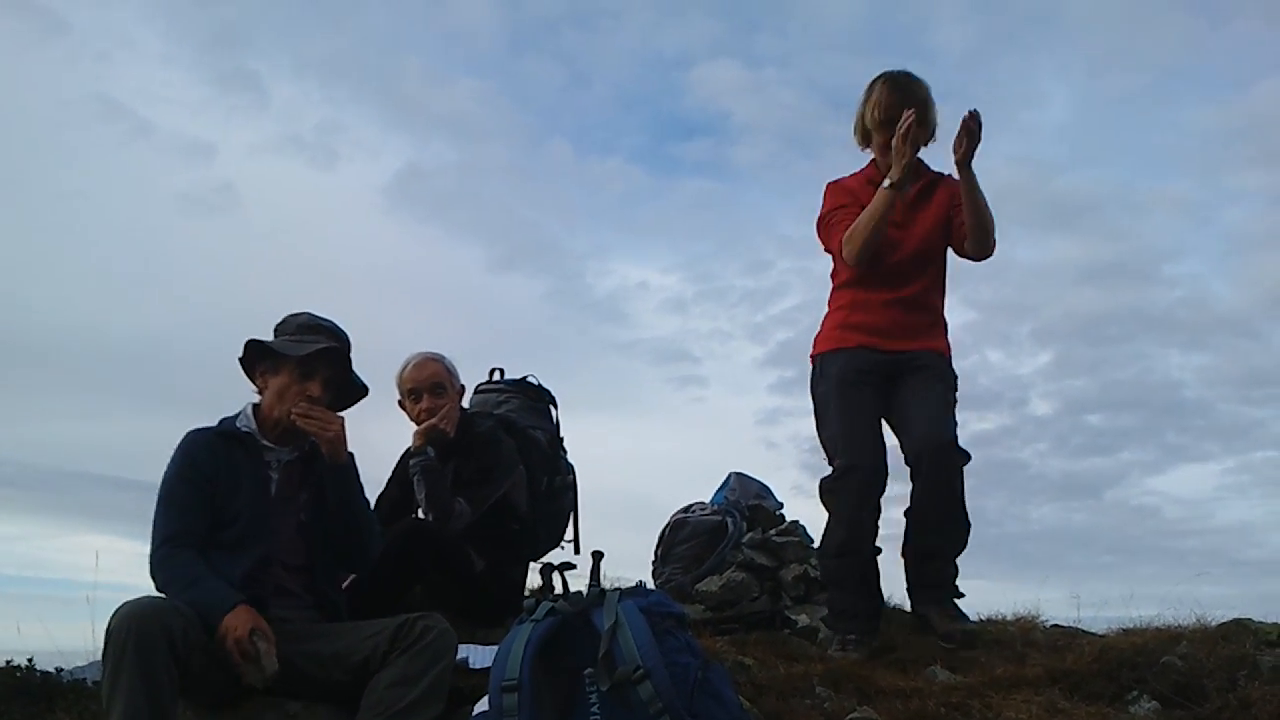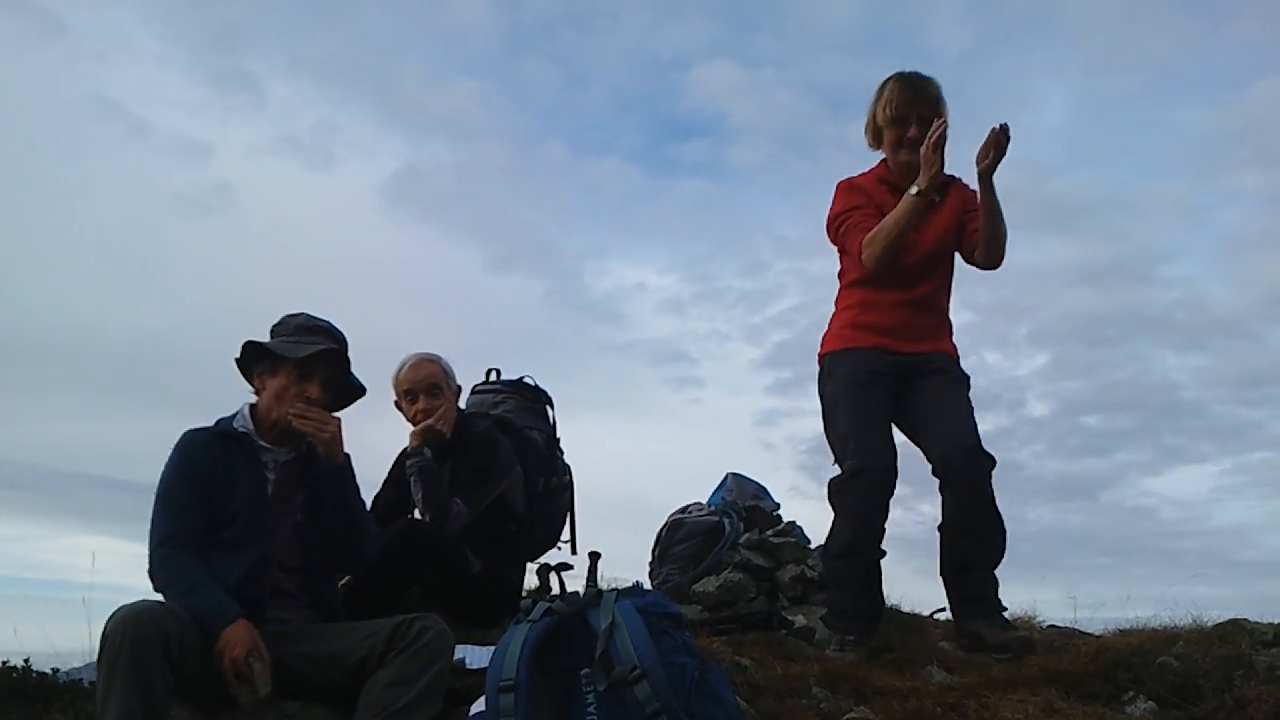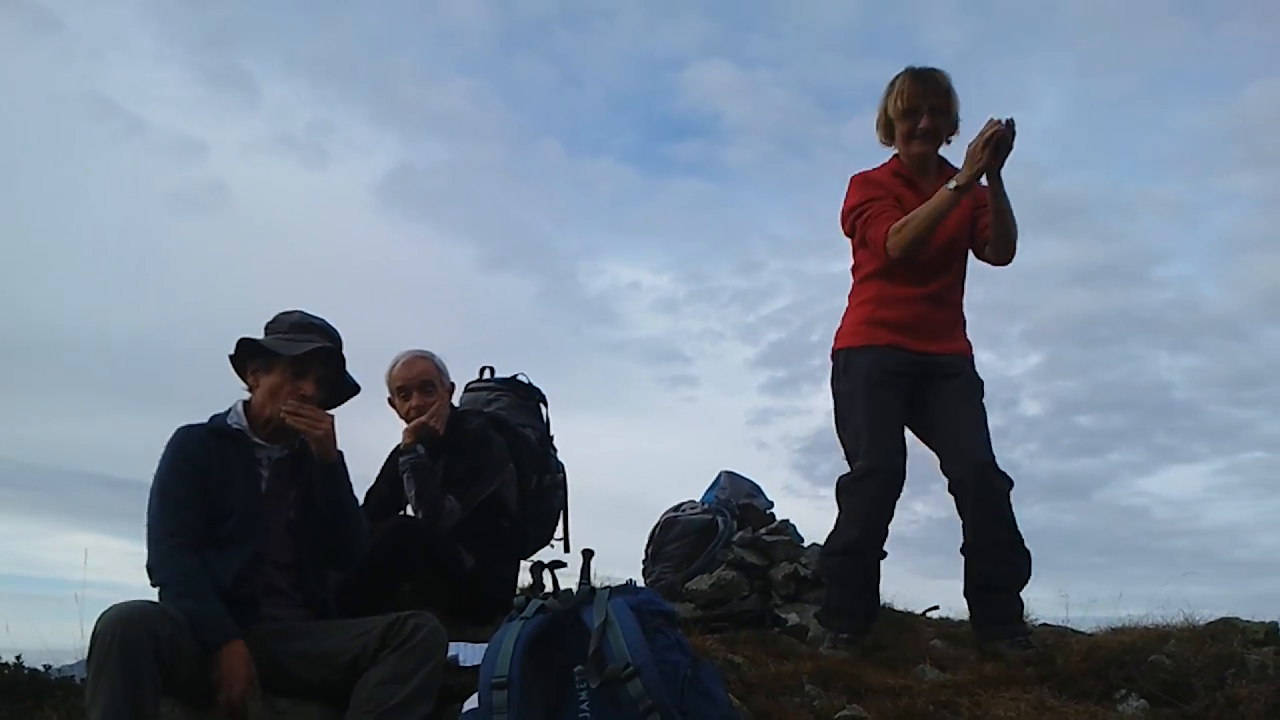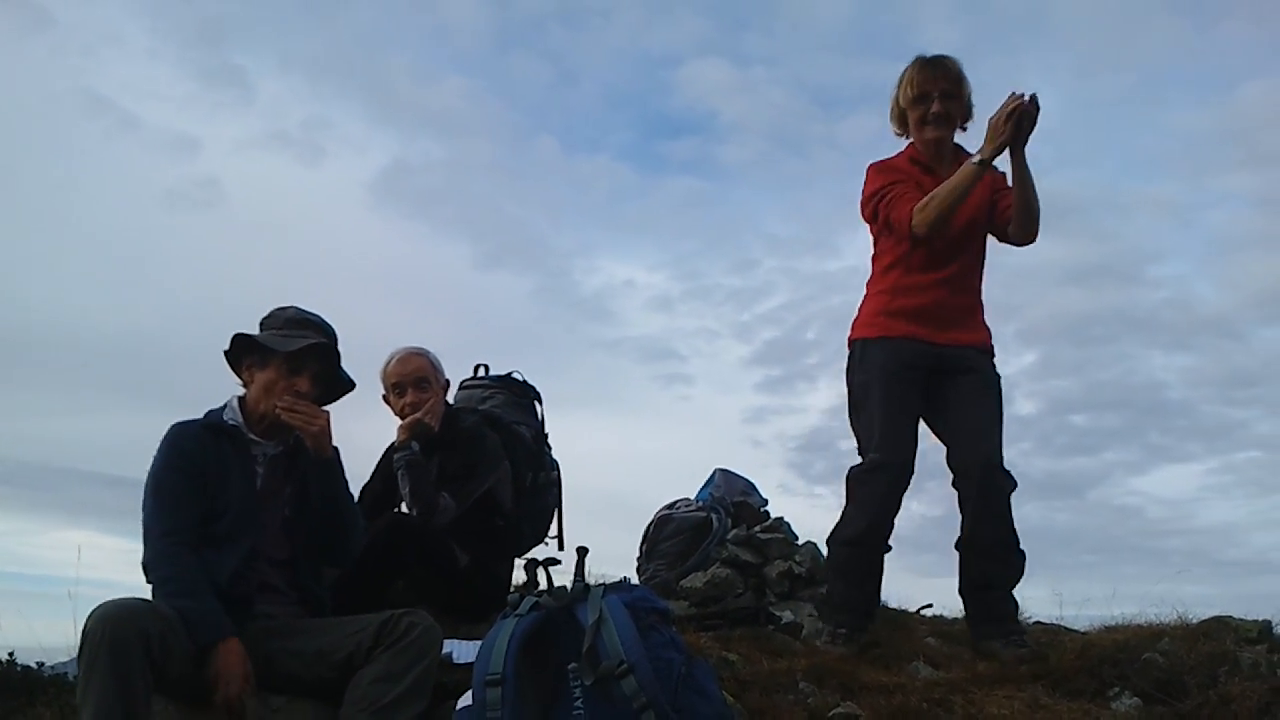
dt=0.1s
person 1, frame 1
left shoulder: (943, 191)
right shoulder: (844, 192)
left elbow: (980, 247)
right elbow: (853, 253)
left wrist: (964, 168)
right wrist: (897, 175)
left hip: (921, 355)
right hip: (848, 354)
left knee: (938, 450)
right knee: (858, 473)
left ankle: (935, 598)
right ankle: (852, 619)
person 1, frame 2
left shoulder: (957, 196)
right shoulder: (854, 192)
left elbow: (989, 255)
right elbow: (873, 255)
left wrist: (985, 180)
right wrist: (921, 184)
left hip: (930, 357)
right hip: (856, 353)
left knee: (965, 460)
right knee: (867, 476)
left ankle: (977, 611)
right ankle: (852, 621)
person 1, frame 3
left shoulder: (968, 192)
right shoulder: (869, 187)
left elbow: (1000, 250)
right elbow: (900, 241)
left wrist: (991, 174)
right wrist: (967, 176)
left hip: (945, 356)
right hip: (872, 351)
left knee: (978, 474)
right knee: (875, 474)
left ankle: (997, 619)
right ankle: (846, 618)
person 1, frame 4
left shoulder: (984, 178)
right shoulder: (886, 175)
left elbow: (1023, 232)
right elbow: (924, 221)
left wrist: (1016, 154)
right wrist: (986, 152)
left hip: (963, 348)
right hip: (888, 341)
left knee: (984, 472)
right knee: (885, 466)
left ankle: (993, 619)
right ankle: (848, 613)
person 2, frame 1
left shoulder: (326, 464)
right shoulder: (205, 449)
left elbow: (360, 560)
right elbow: (172, 557)
left wrist: (339, 462)
right wrist: (229, 610)
left hip: (308, 640)
right hip: (219, 632)
left knee: (430, 634)
right knee: (143, 620)
person 2, frame 2
left shoulder: (322, 464)
right shoulder: (202, 449)
left elbow: (356, 560)
right elbow: (170, 557)
left wrist: (335, 463)
right wrist: (227, 623)
left hip: (304, 641)
right hip: (216, 635)
left knee: (428, 634)
right knee: (138, 624)
person 2, frame 3
left shoulder: (316, 463)
right shoulder: (196, 445)
left elbow: (348, 558)
right elbow: (171, 556)
left wrist: (329, 461)
right wrist: (224, 641)
left hip: (296, 638)
right hip: (207, 634)
left knee: (420, 632)
right knee: (128, 626)
person 2, frame 4
left shoulder: (311, 458)
right shoulder: (190, 442)
left elbow: (343, 555)
right elbow: (166, 554)
left wrist: (325, 457)
right wrist: (219, 639)
left hip: (289, 636)
right hip: (200, 632)
left knee: (415, 629)
right knee: (118, 623)
person 3, frame 1
left shoulder: (490, 443)
right shoulder: (420, 453)
left elbow: (445, 522)
right elbow: (379, 528)
left wrist: (423, 454)
left hip: (491, 589)
right hip: (444, 582)
left knee: (413, 533)
person 3, frame 2
left shoulder: (487, 443)
right shoulder: (415, 454)
left elbow: (443, 523)
right elbow: (375, 528)
left wrist: (420, 455)
left hip: (488, 590)
right hip: (441, 582)
left knee: (410, 534)
person 3, frame 3
left shoulder: (480, 440)
right shoulder: (408, 452)
left elbow: (435, 520)
right elbow: (367, 524)
left wrist: (412, 452)
left hip: (482, 587)
right hip: (433, 580)
left knee: (403, 531)
person 3, frame 4
left shoulder: (475, 438)
right shoulder: (403, 449)
left elbow: (430, 517)
right elbow: (362, 521)
left wrist: (407, 449)
left hip: (476, 585)
right hip: (428, 577)
left knee: (397, 528)
